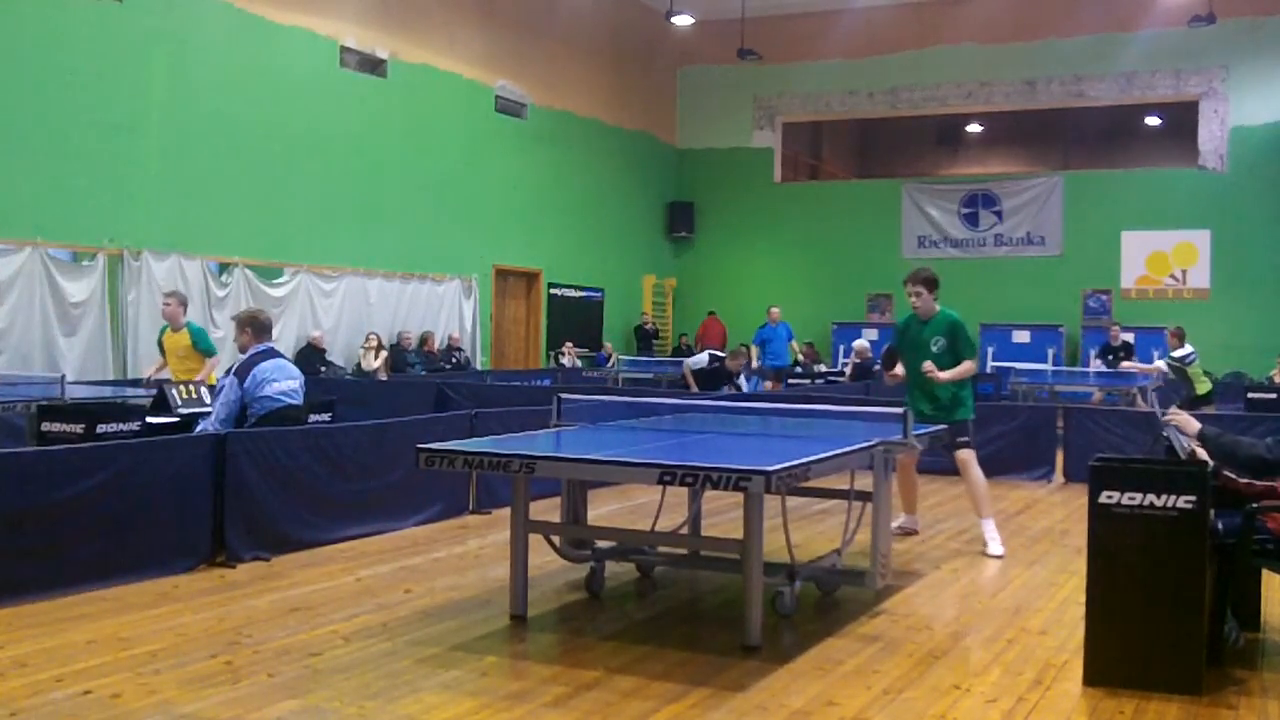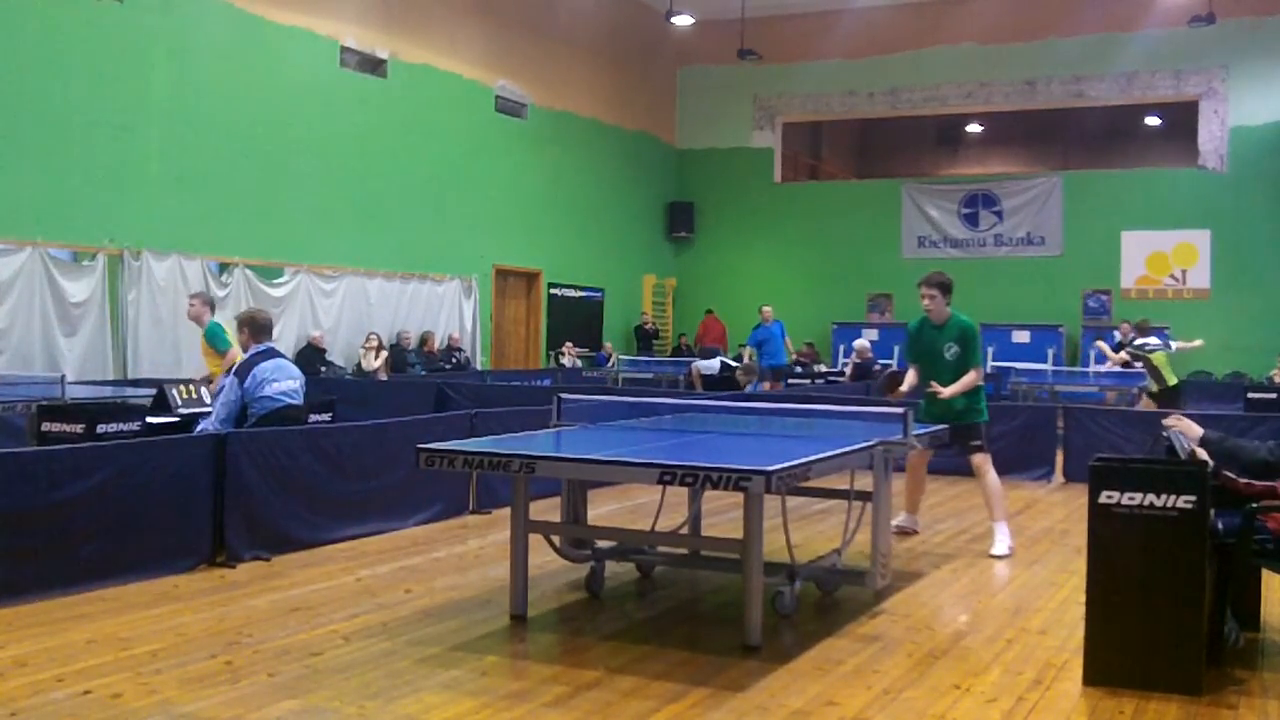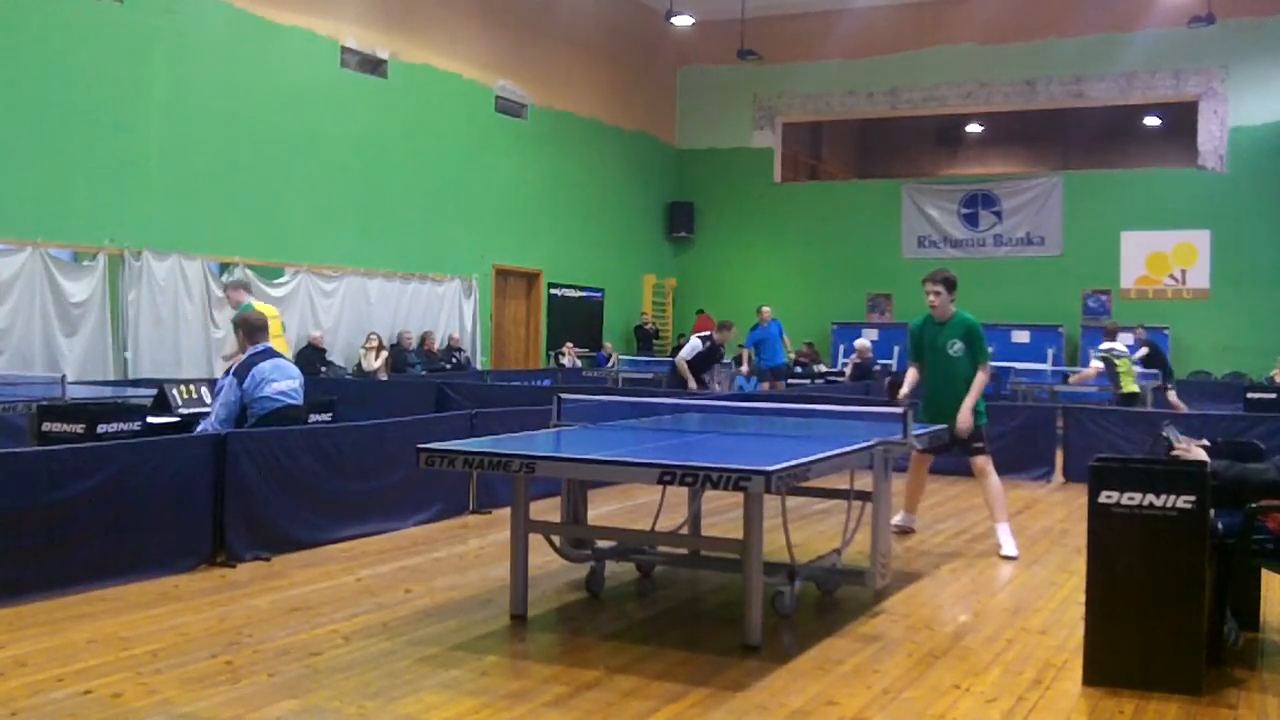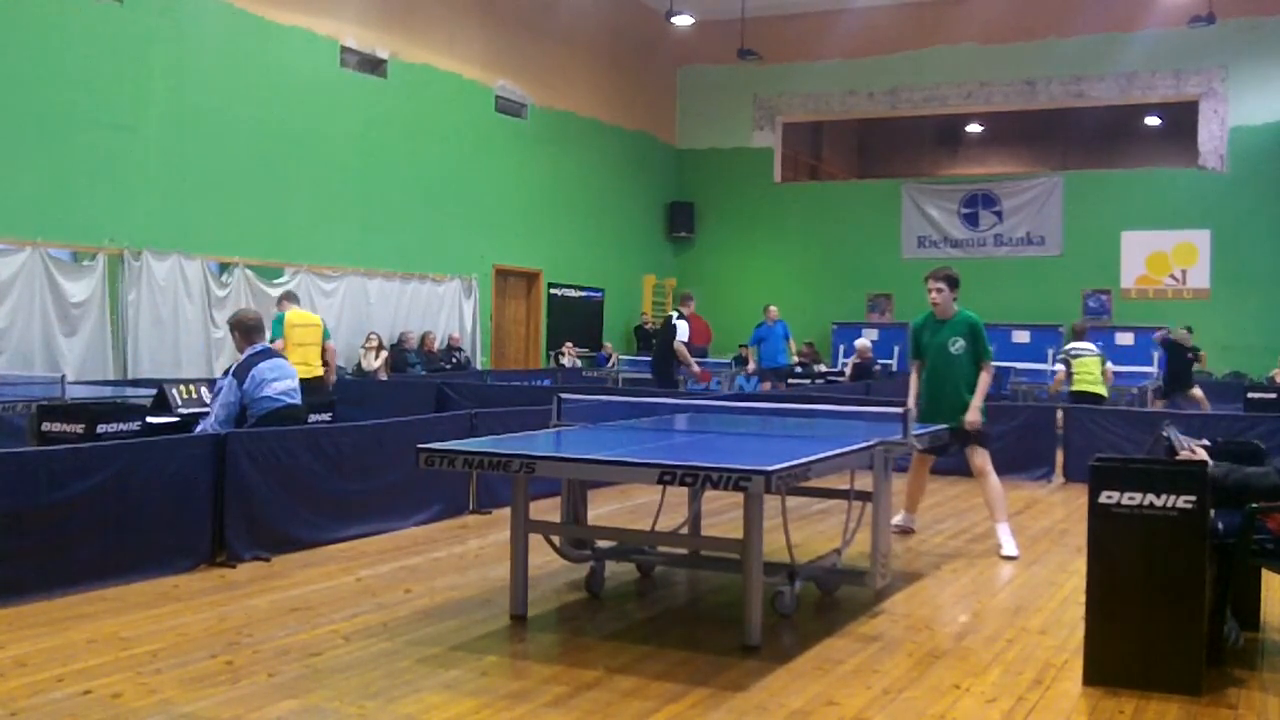
dt=0.3s
person 1, frame 1
left shoulder: (952, 322)
right shoulder: (904, 325)
left elbow: (971, 364)
right elbow: (903, 362)
left wrist: (942, 376)
right wrist: (896, 374)
left hip: (953, 405)
right hip: (918, 405)
left knee: (966, 460)
right knee: (904, 460)
left ankle: (990, 532)
right ankle: (909, 519)
person 1, frame 2
left shoulder: (965, 327)
right shoulder: (916, 329)
left elbow: (977, 373)
right elbow: (915, 368)
left wrist: (949, 391)
right wrist: (905, 387)
left hip: (967, 408)
right hip: (931, 409)
left knee: (982, 464)
right knee: (915, 460)
left ankle: (1002, 535)
right ankle: (909, 519)
person 1, frame 3
left shoulder: (969, 325)
right shoulder: (918, 327)
left elbow: (984, 370)
right elbow: (915, 366)
left wrist: (967, 407)
right wrist: (905, 389)
left hip: (966, 412)
right hip: (931, 411)
left knee: (983, 466)
right knee: (917, 463)
left ankle: (1005, 535)
right ankle: (907, 517)
person 1, frame 4
left shoulder: (970, 323)
right shoulder: (920, 326)
left elbow: (987, 369)
left wrist: (975, 406)
right wrist: (912, 400)
left hip: (965, 411)
right hip: (930, 411)
left knee: (982, 467)
right knee: (919, 463)
left ankle: (1004, 535)
right ankle: (907, 518)
